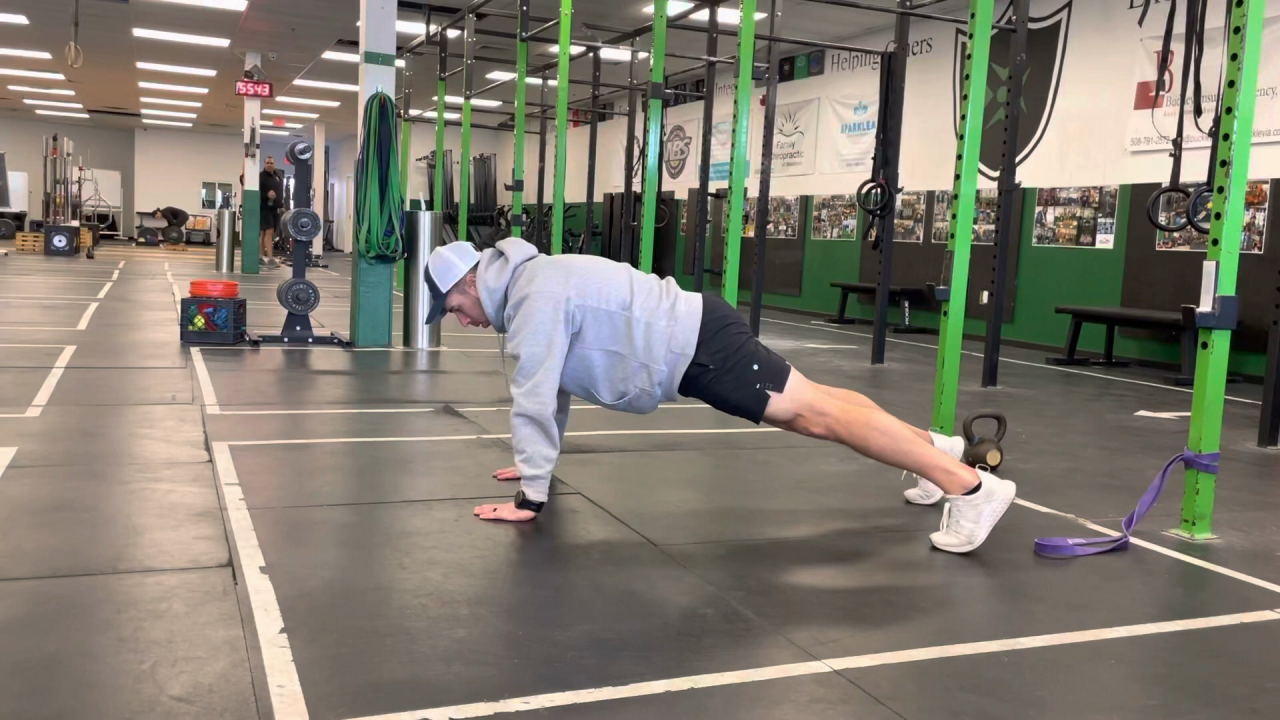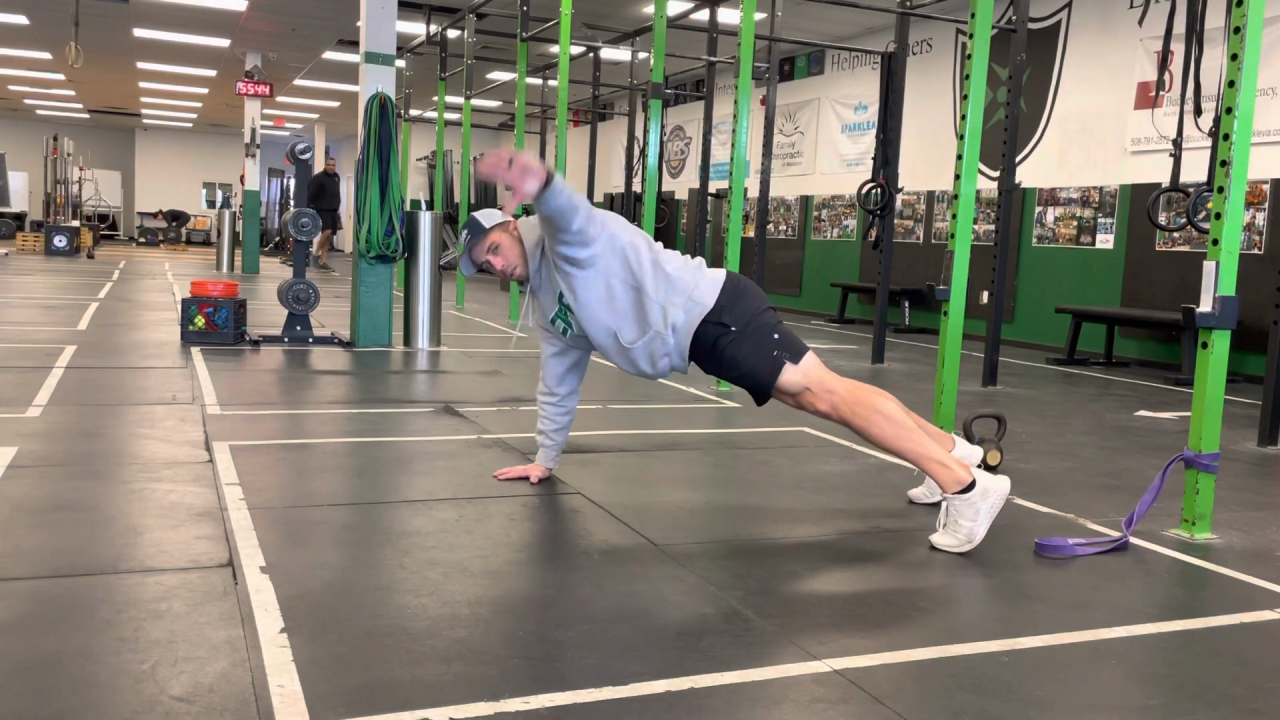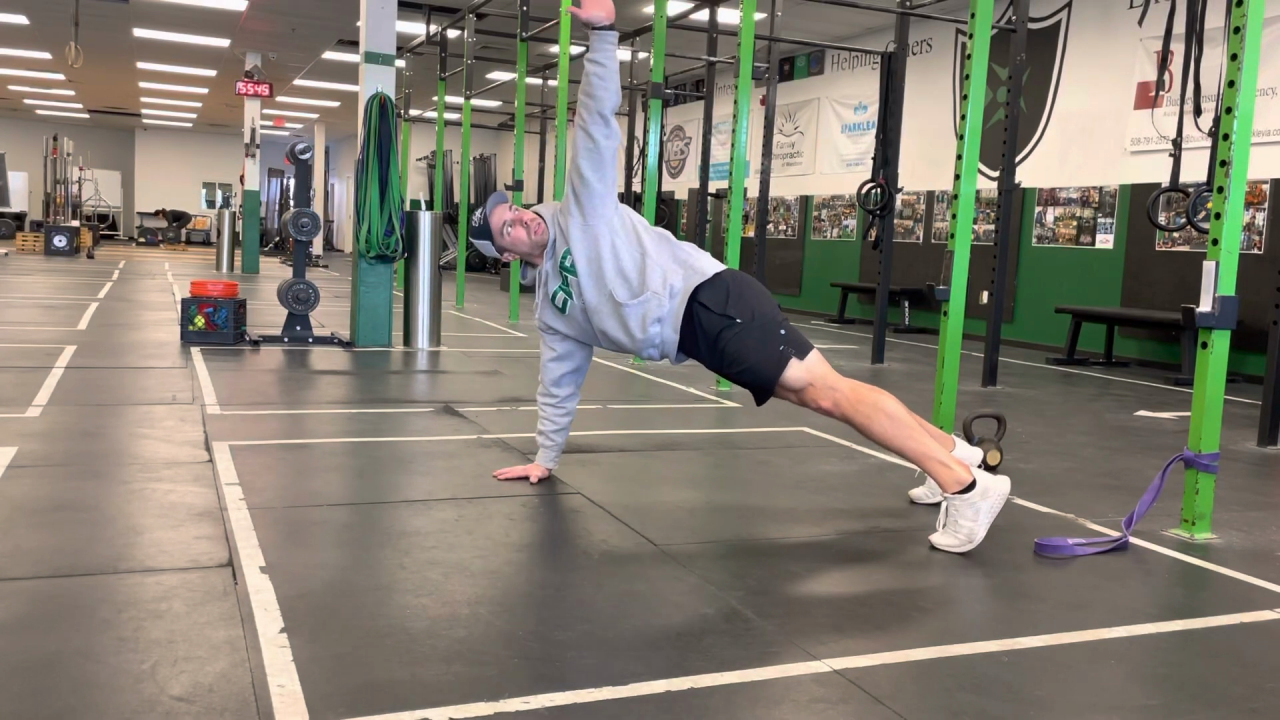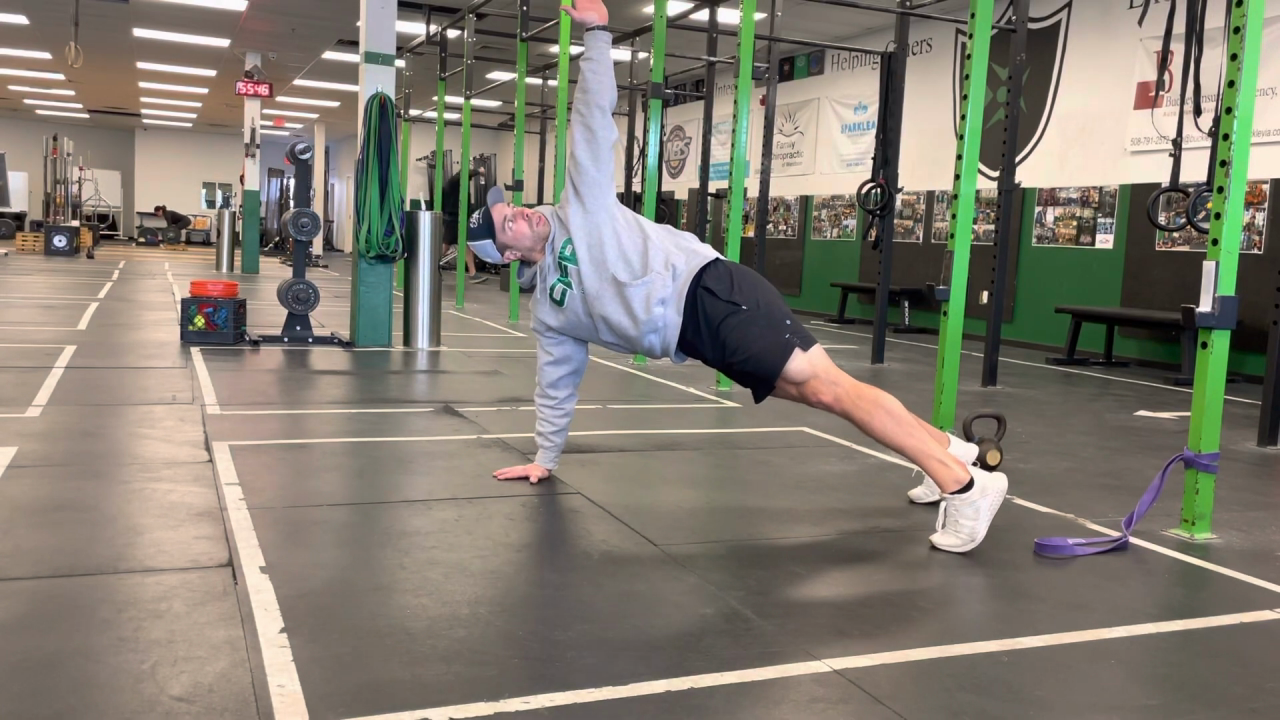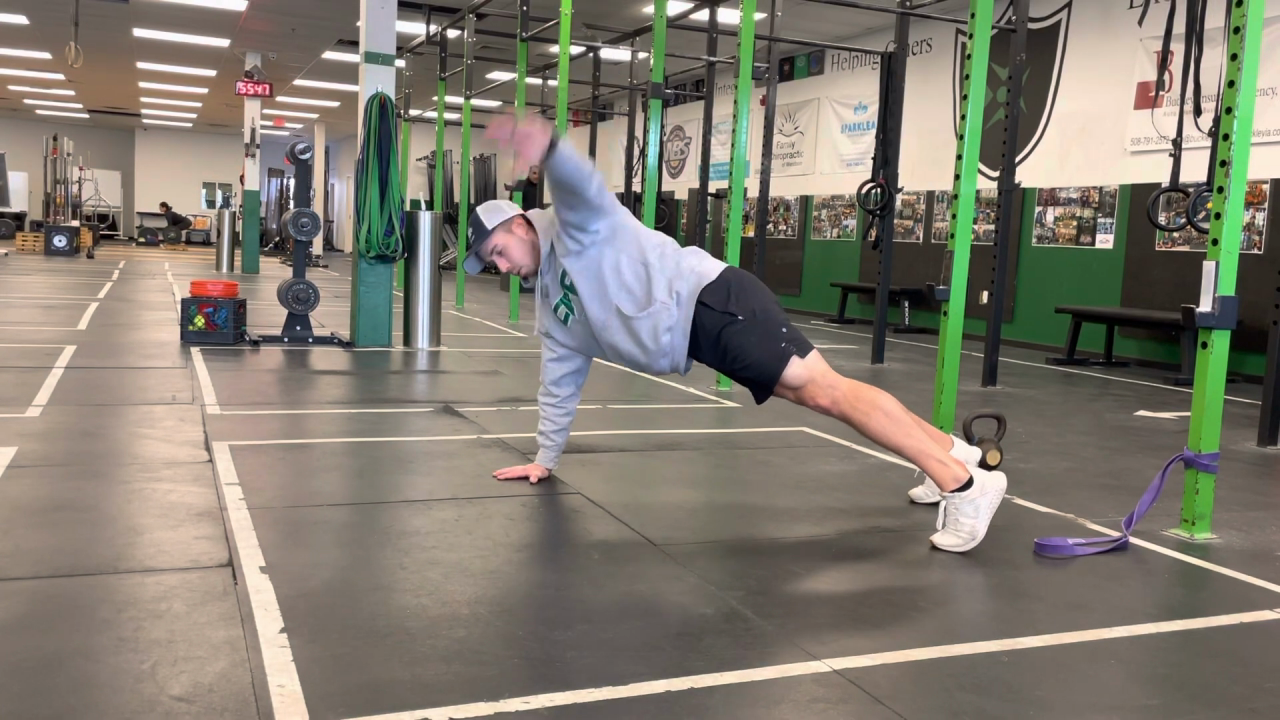
dt=1s
person 1, frame 1
left shoulder: (533, 296)
right shoulder: (530, 285)
left elbow: (534, 399)
right elbow: (555, 386)
left wrist: (530, 496)
right wrist: (536, 460)
left hip: (696, 346)
right hip: (691, 343)
left knee: (814, 413)
right knee: (812, 397)
left ankle: (970, 488)
right ankle: (934, 446)
person 1, frame 2
left shoulder: (569, 235)
right shoulder: (548, 296)
left elbow: (565, 213)
right elbow: (558, 378)
left wrist: (537, 182)
right wrist: (545, 455)
left hip: (716, 310)
right hip: (702, 337)
left knee: (822, 391)
right knee: (818, 397)
left ankle: (963, 481)
right ankle: (951, 450)
person 1, frame 3
left shoulder: (581, 210)
right shoulder: (551, 304)
left elbow: (597, 121)
right elbow: (559, 380)
right wrist: (544, 456)
left hip: (709, 299)
right hip: (694, 335)
left knee: (825, 388)
right knee: (817, 397)
left ankle: (964, 481)
right ankle: (950, 453)
person 1, frame 4
left shoulder: (580, 206)
right shoulder: (547, 307)
left elbow: (594, 116)
right elbow: (557, 382)
right wrist: (545, 457)
left hip: (710, 291)
right hip: (694, 335)
left knee: (827, 385)
right knee: (810, 394)
left ankle: (964, 482)
right ankle: (946, 451)
person 1, frame 5
left shoulder: (574, 231)
right shoulder: (553, 311)
left elbow: (582, 187)
right elbow: (560, 382)
left wrist: (545, 147)
right wrist: (545, 457)
left hip: (710, 298)
right hip: (693, 339)
left knee: (823, 388)
right knee: (812, 394)
left ankle: (963, 481)
right ankle: (950, 455)
